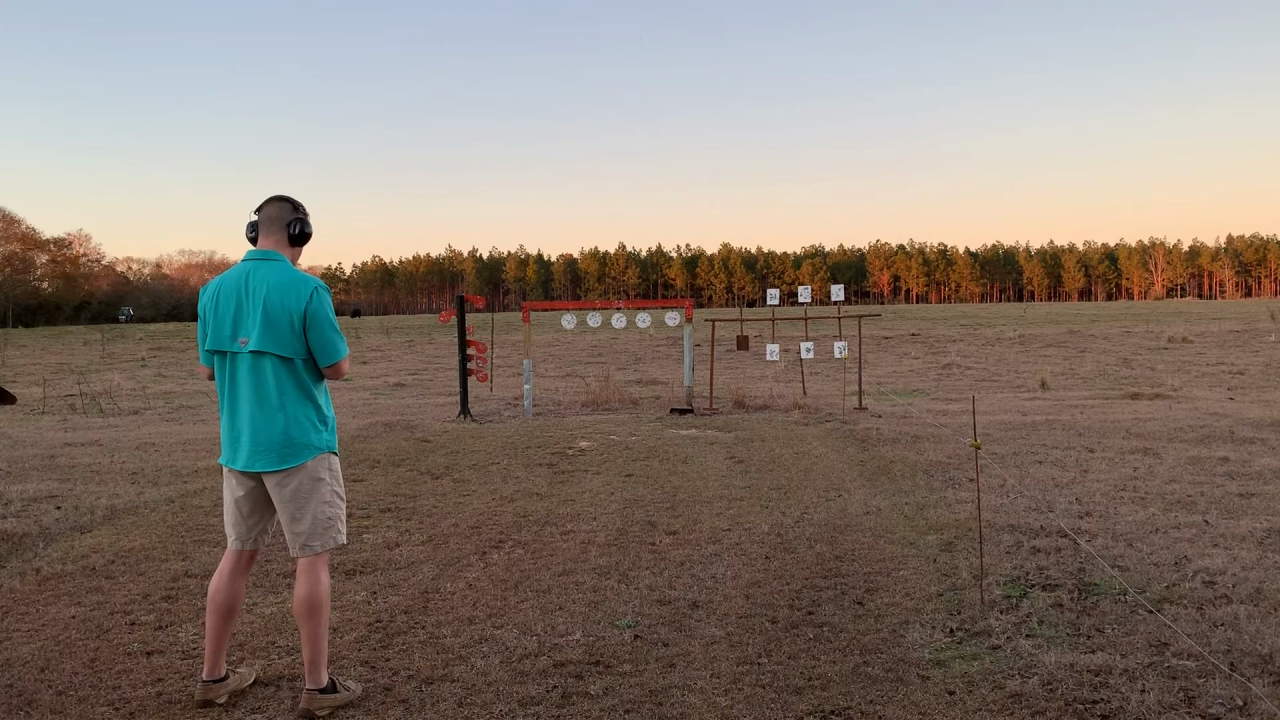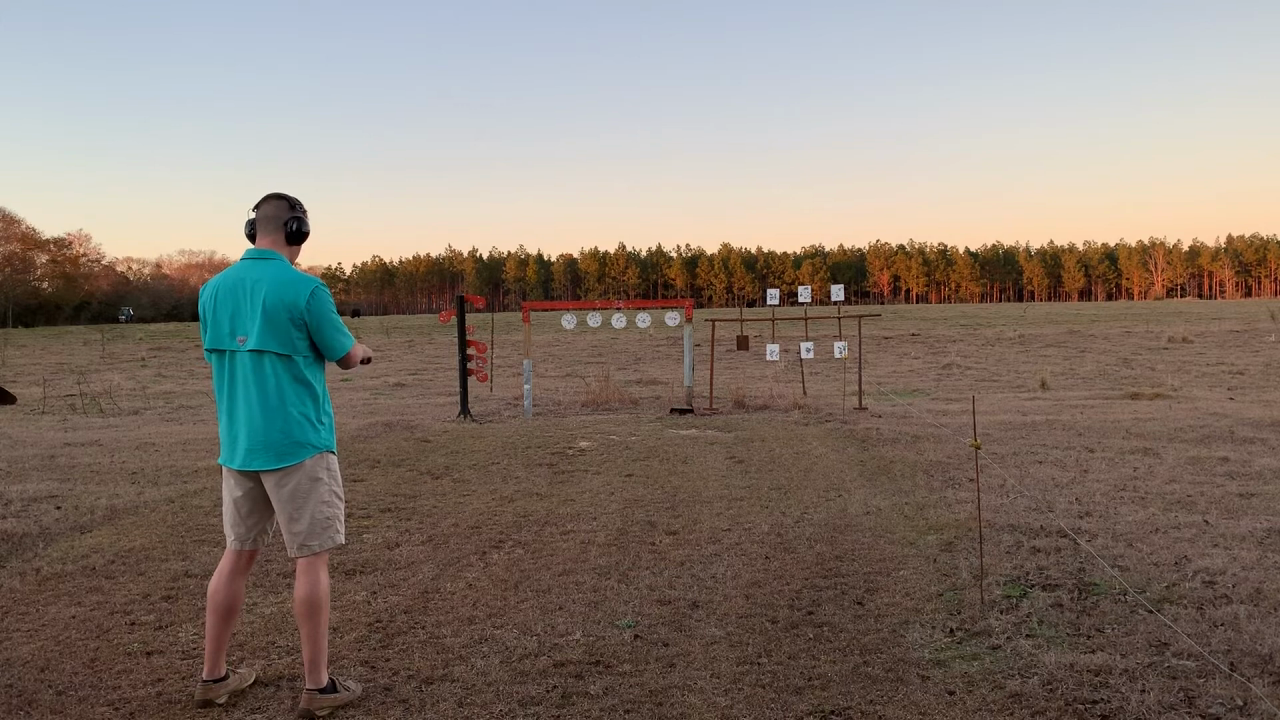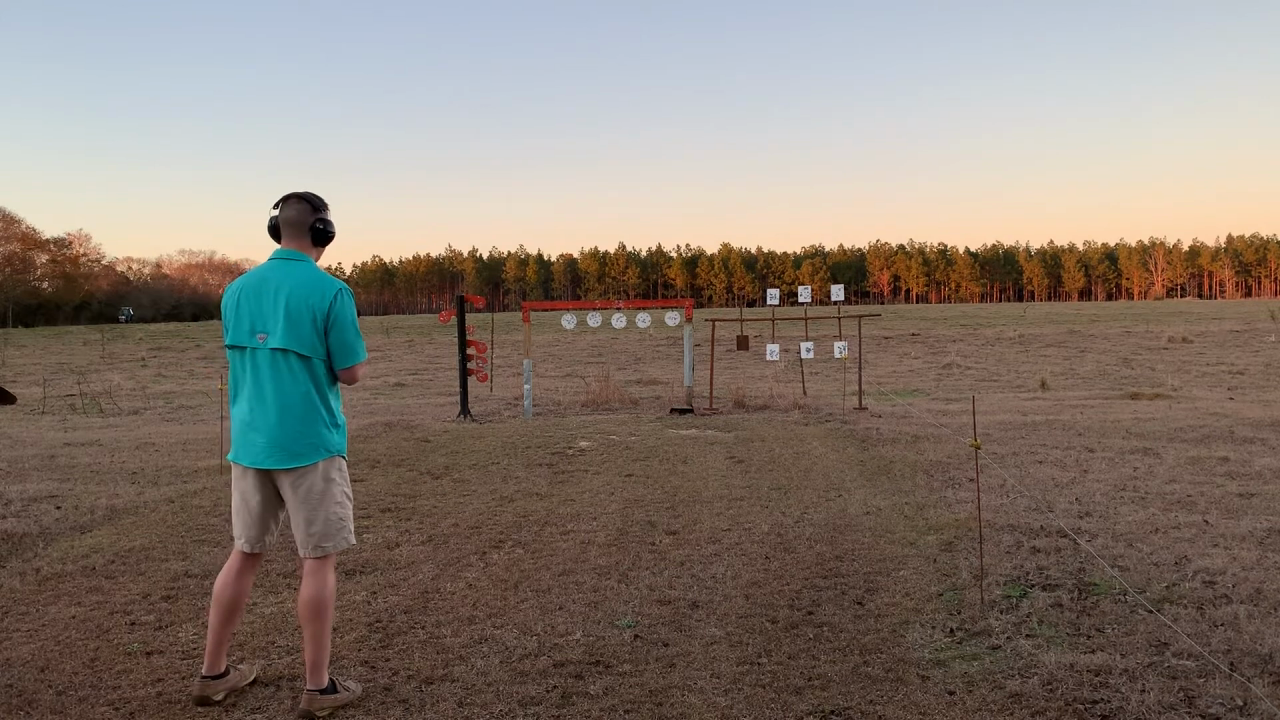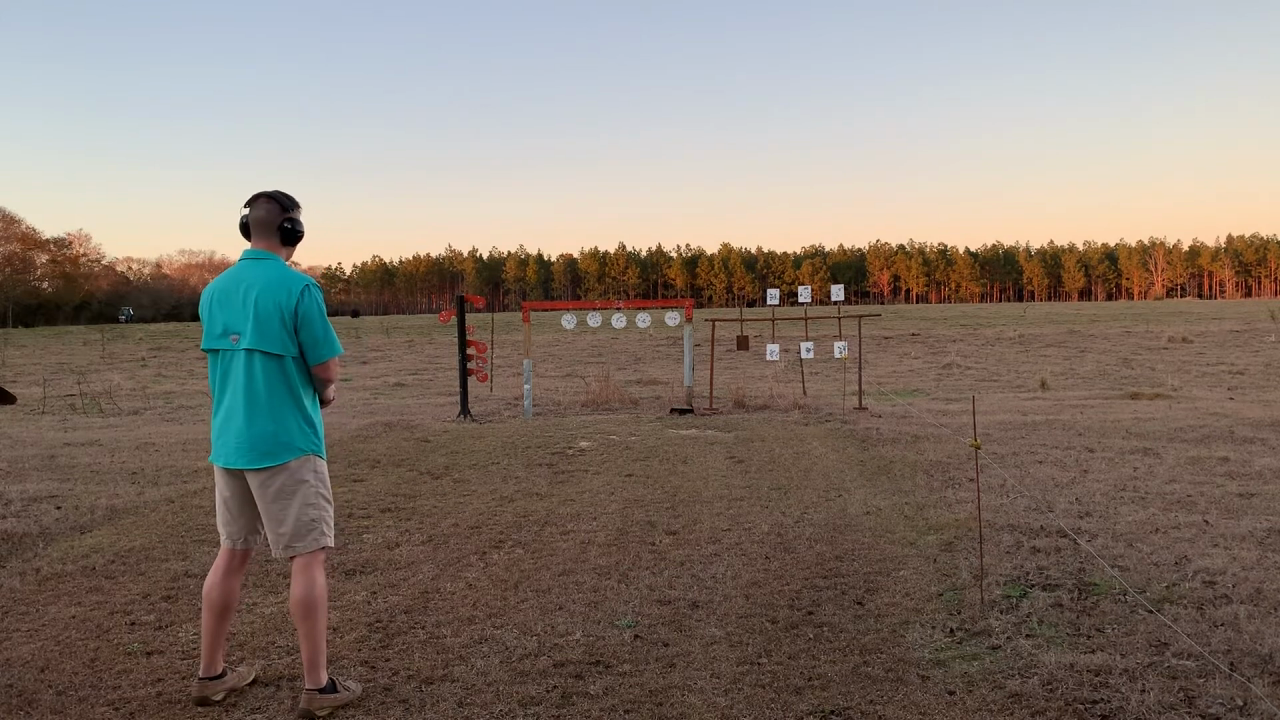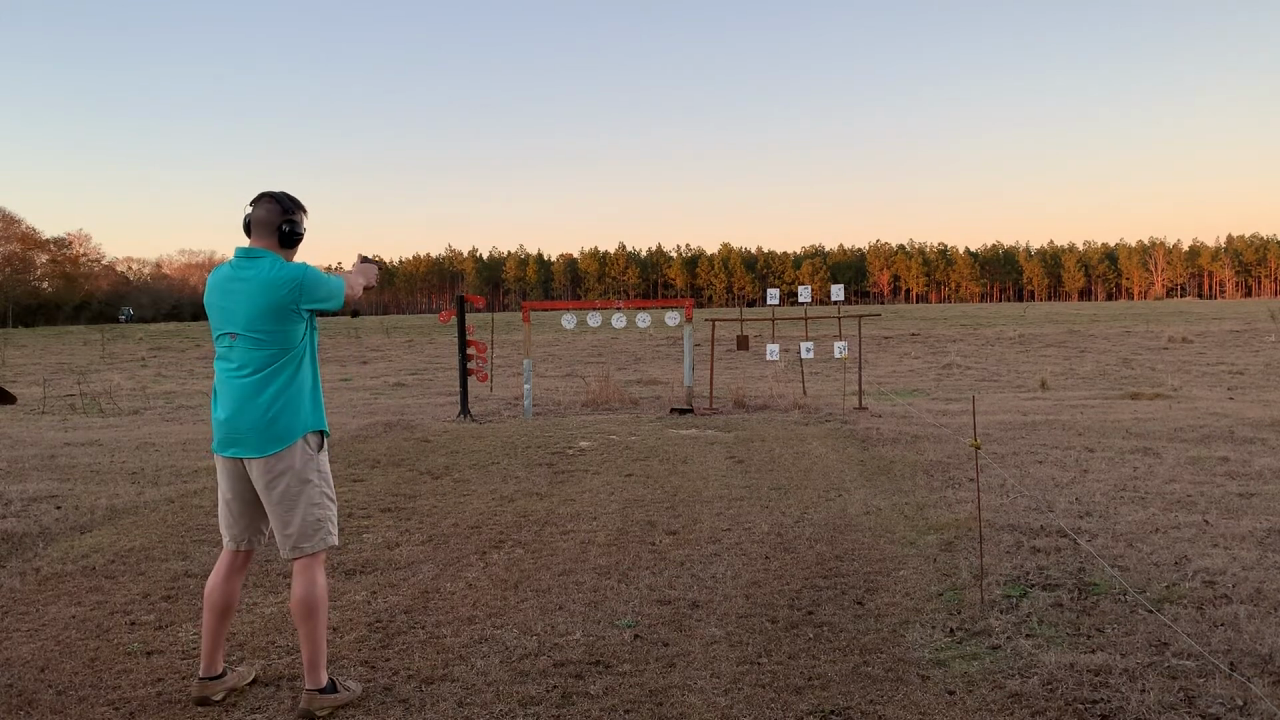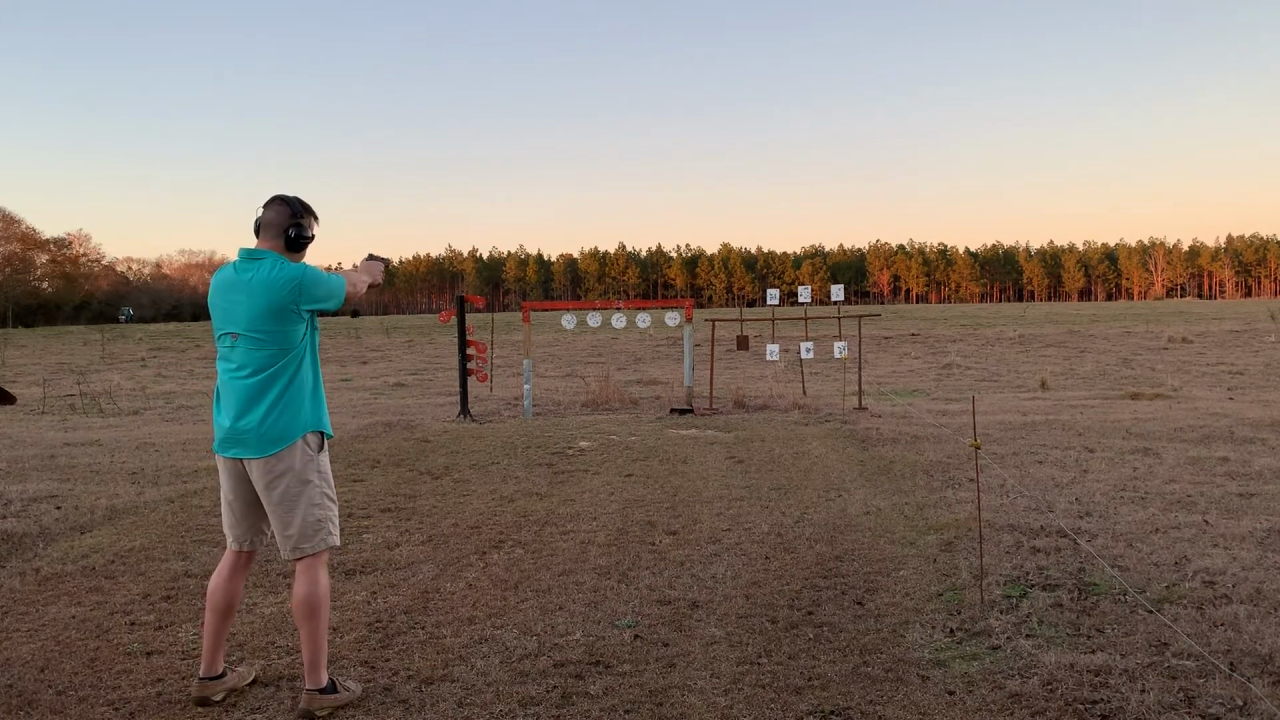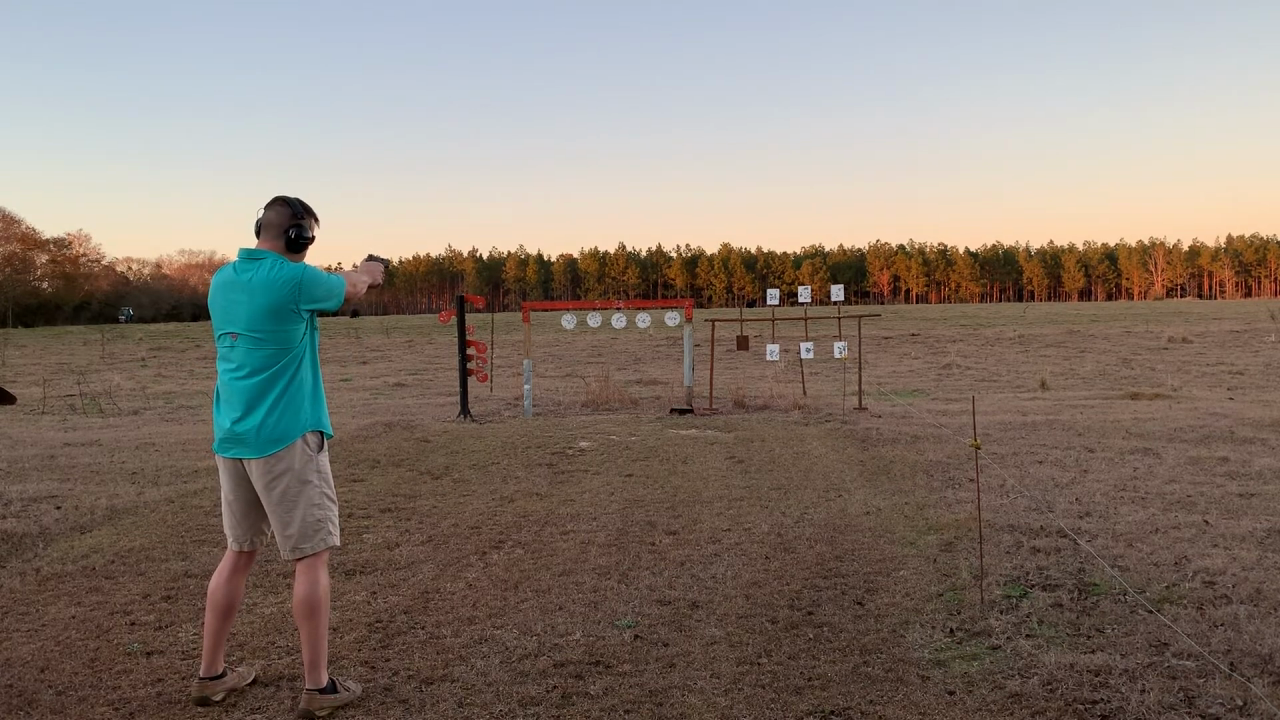
dt=0.7s
person 1, frame 1
left shoulder: (215, 289)
right shoulder: (307, 289)
left elbow: (209, 368)
right elbow: (337, 369)
right wrist: (323, 352)
left hip: (240, 446)
right hip: (300, 445)
left knee: (238, 553)
right knee: (312, 558)
left ankle: (213, 676)
person 1, frame 2
left shoulder: (213, 289)
right shoulder: (304, 288)
right elbow: (346, 358)
right wrist: (362, 350)
left hip: (239, 445)
right hip: (297, 444)
left knee: (238, 553)
right knee: (311, 558)
left ankle: (213, 676)
person 1, frame 3
left shoulder: (238, 289)
right shoulder: (330, 290)
left elbow: (244, 360)
right elbow: (351, 374)
left hip: (250, 443)
right hip: (310, 444)
left knee: (245, 554)
right knee: (319, 560)
left ankle: (213, 672)
person 1, frame 4
left shoulder: (214, 290)
right shoulder: (298, 287)
right elbow: (326, 369)
right wrist: (323, 390)
left hip: (231, 443)
right hip: (288, 443)
left knee: (232, 553)
right knee: (307, 558)
left ankle: (211, 674)
person 1, frame 5
left shoulder: (218, 280)
right shoulder: (293, 280)
right elbow: (347, 291)
left wrist: (345, 275)
right wrist: (360, 275)
left hip: (231, 437)
right hip: (285, 437)
left knee: (235, 552)
right knee: (308, 558)
left ankle: (211, 674)
person 1, frame 6
left shoulder: (222, 279)
right shoulder: (294, 279)
right elbow: (349, 289)
left wrist: (350, 275)
right wrist: (367, 273)
left hip: (232, 438)
right hip: (286, 438)
left knee: (238, 552)
right knee: (311, 556)
left ankle: (210, 675)
person 1, frame 7
left shoulder: (223, 279)
right shoulder: (295, 280)
right elbow: (349, 289)
left wrist: (349, 277)
right wrist: (366, 274)
left hip: (232, 438)
right hip: (286, 438)
left knee: (239, 552)
right knee: (311, 557)
left ankle: (210, 675)
